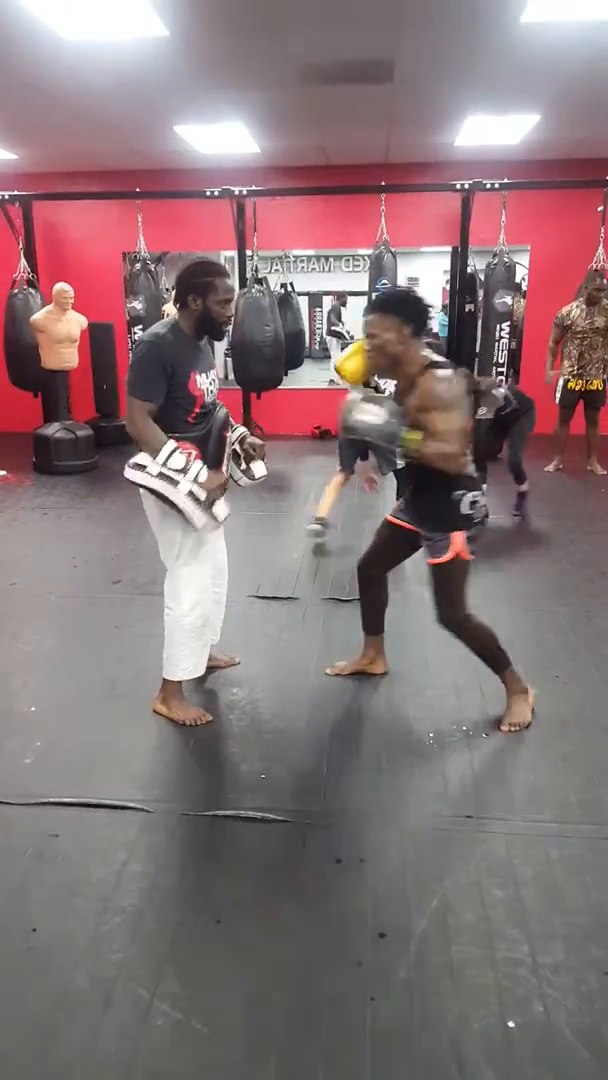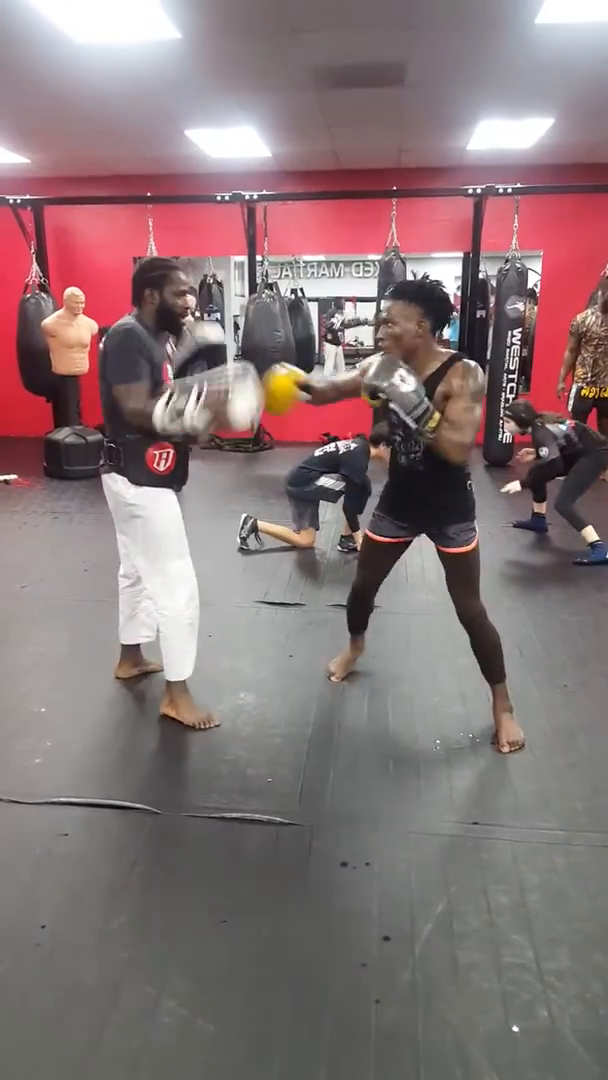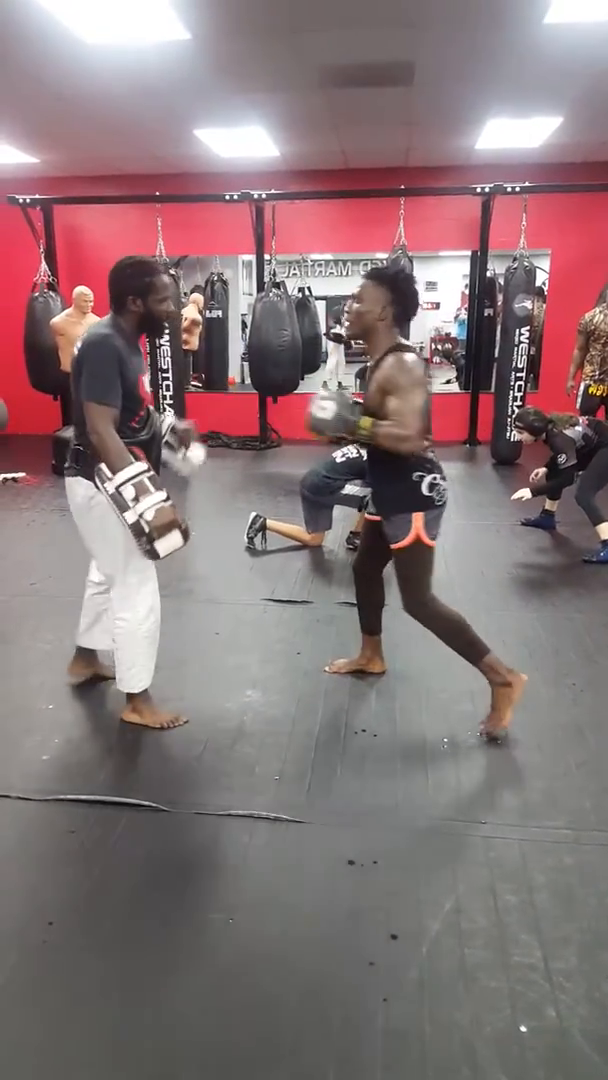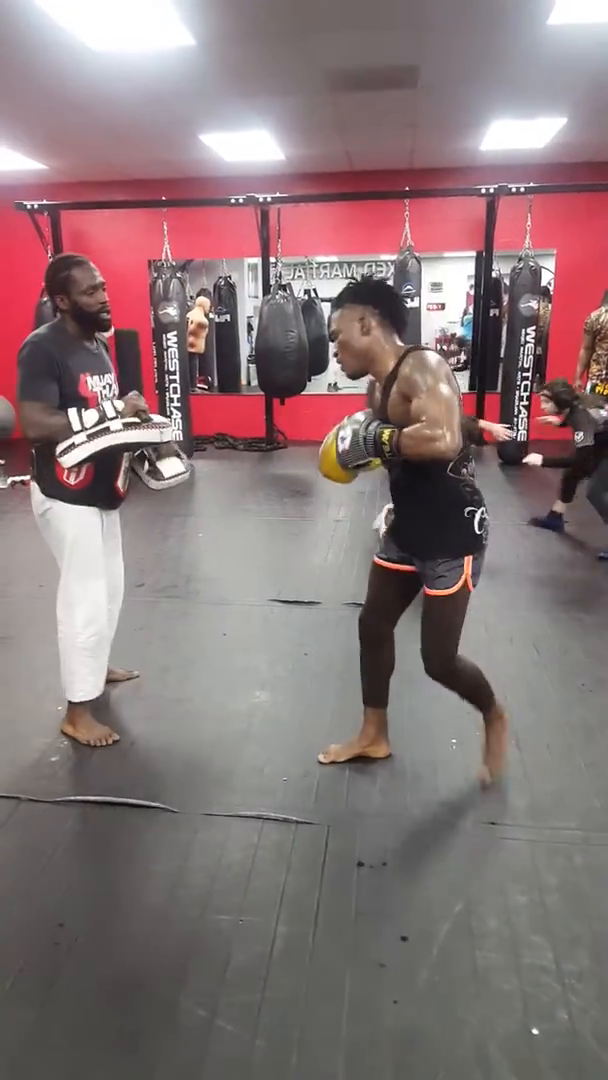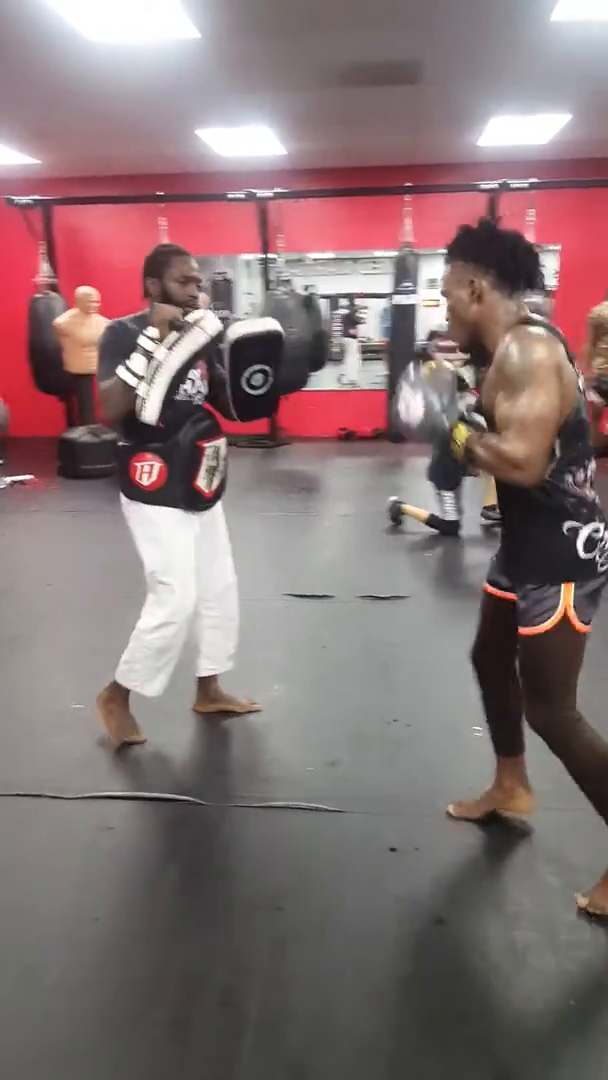
dt=1s
person 1, frame 1
left shoulder: (439, 383)
right shoulder: (413, 373)
left elbow: (451, 458)
left wrist: (401, 436)
left hip: (450, 507)
right hip: (421, 500)
left knee: (452, 613)
right knee: (370, 568)
left ankle: (517, 689)
right ankle: (372, 656)
person 1, frame 2
left shoulder: (465, 375)
right shoulder: (383, 367)
left elbow: (461, 449)
right elbow: (332, 391)
left wrist: (415, 404)
right wrist: (304, 386)
left hip: (449, 509)
right hip: (397, 502)
left knee: (471, 611)
right knee: (363, 588)
left ankle: (502, 705)
right ankle: (354, 646)
person 1, frame 3
left shoulder: (401, 366)
right shoulder: (383, 358)
left elbow: (408, 440)
left wrist: (354, 422)
right wrist: (345, 414)
left hip: (414, 492)
right hip: (389, 489)
left knee: (418, 600)
right knee: (365, 569)
left ankle: (502, 679)
right ankle: (371, 655)
person 1, frame 4
left shoulder: (422, 369)
right shoulder: (382, 379)
left elbow: (443, 440)
left wrist: (376, 437)
right wrist: (359, 445)
left hip: (453, 529)
right hip: (409, 525)
left knee: (437, 657)
right knee: (374, 626)
left ankle: (494, 719)
right ankle: (374, 736)
person 1, frame 5
left shoulder: (525, 348)
right shoulder: (515, 350)
left elbow: (524, 461)
left wrist: (452, 434)
right wrist: (473, 421)
right hip: (528, 541)
left knee: (551, 711)
right knee: (490, 662)
right ankle: (508, 788)
person 2, frame 1
left shoulder: (201, 340)
right shoulder: (158, 346)
right elbow: (139, 423)
left wrist: (239, 437)
left hip: (200, 478)
left knee: (213, 570)
right knee: (191, 581)
left ankle: (202, 650)
right ankle: (170, 692)
person 2, frame 2
left shoulder: (146, 336)
right shoulder: (128, 336)
left elbow: (154, 402)
right elbow: (135, 409)
left hip: (135, 476)
right hip: (141, 479)
left knee: (137, 570)
right knee: (176, 582)
left ankle: (130, 657)
right ankle: (177, 696)
person 2, frame 3
left shoulder: (120, 339)
right shoulder: (105, 347)
right elbow: (100, 433)
left wrist: (165, 428)
right hip: (102, 486)
left knee: (108, 574)
right knee: (136, 591)
left ankle: (86, 657)
right ankle: (136, 700)
person 2, frame 4
left shoulder: (97, 343)
right shoulder: (42, 348)
right elbow: (35, 425)
right wrist: (114, 413)
left hip: (103, 489)
right hip: (66, 496)
left knee: (109, 586)
right knee: (84, 598)
left ankle: (95, 666)
right ankle: (77, 711)
person 2, frame 5
right shoulder: (124, 333)
left elbow: (230, 404)
right elbow: (112, 406)
right wrist: (156, 340)
right hip: (155, 494)
left knee: (218, 590)
right knee: (173, 601)
left ankle: (208, 689)
right ankle: (116, 696)
